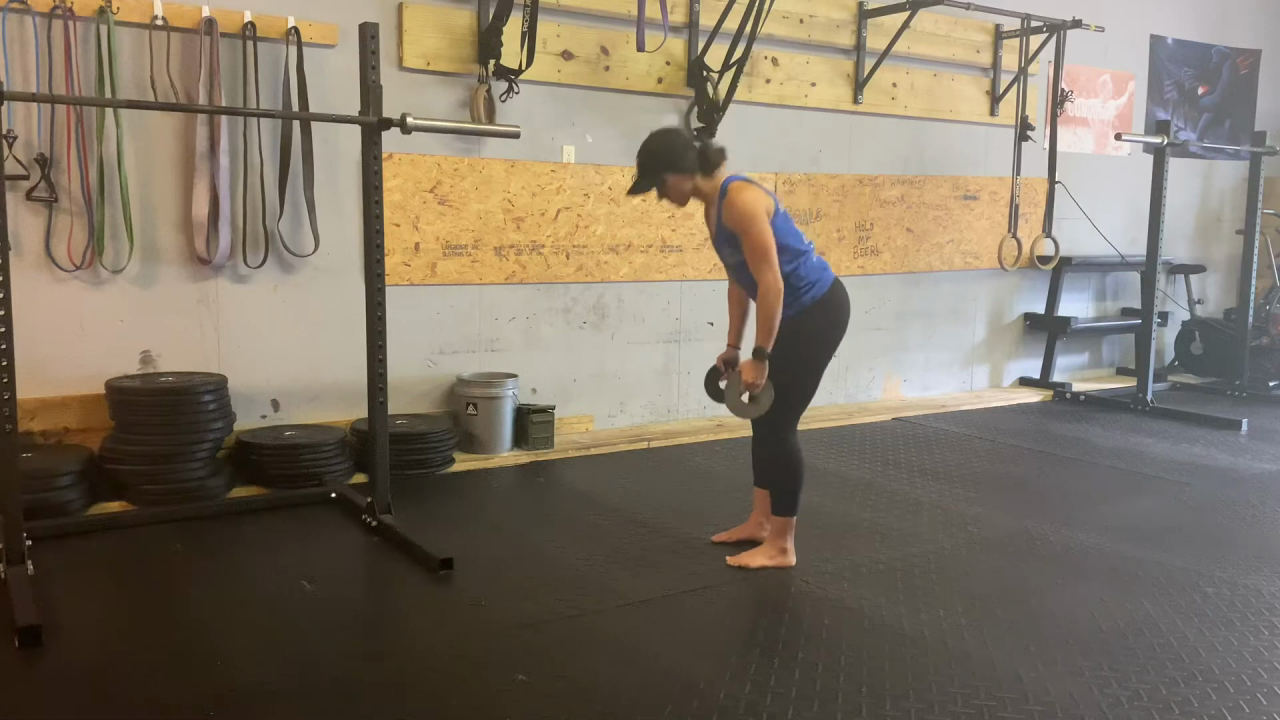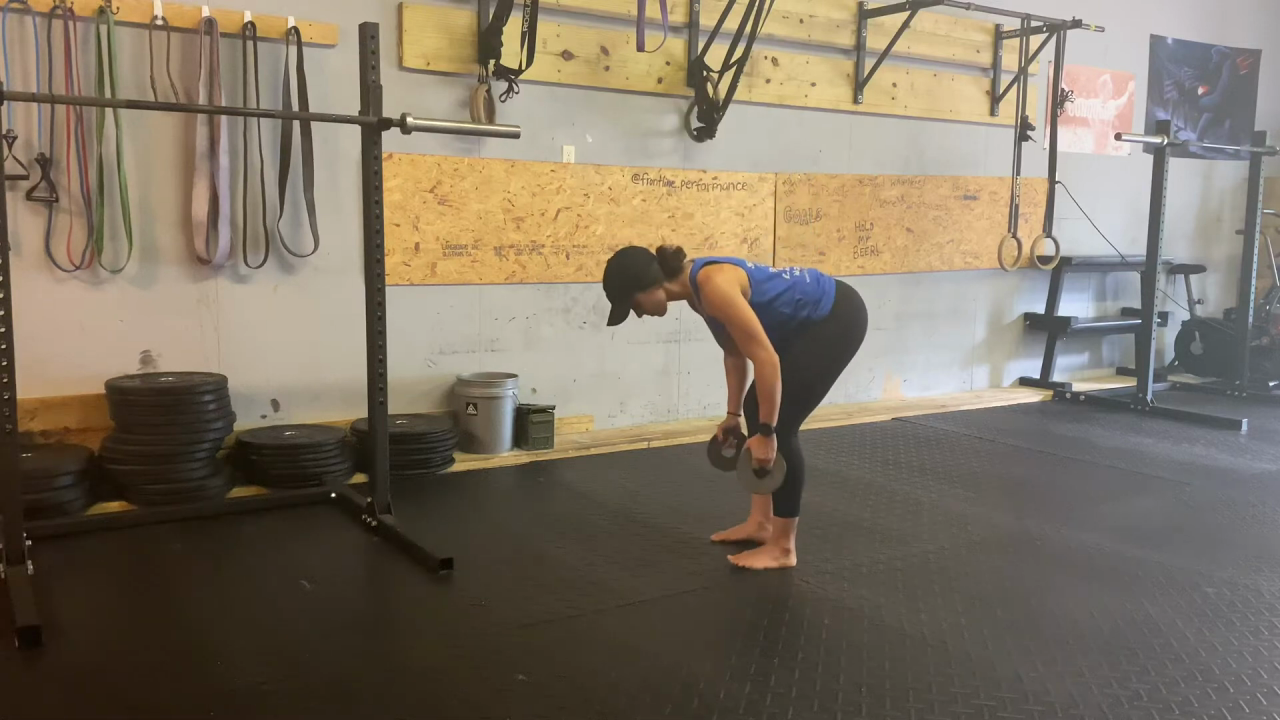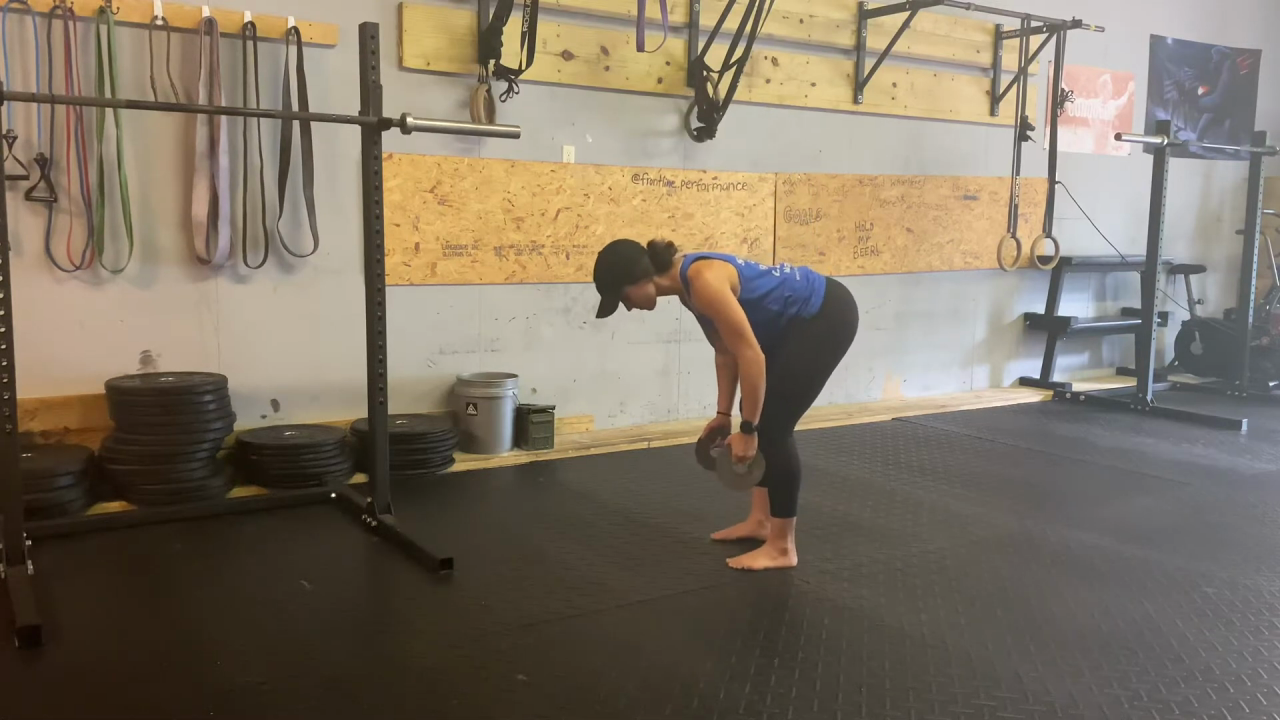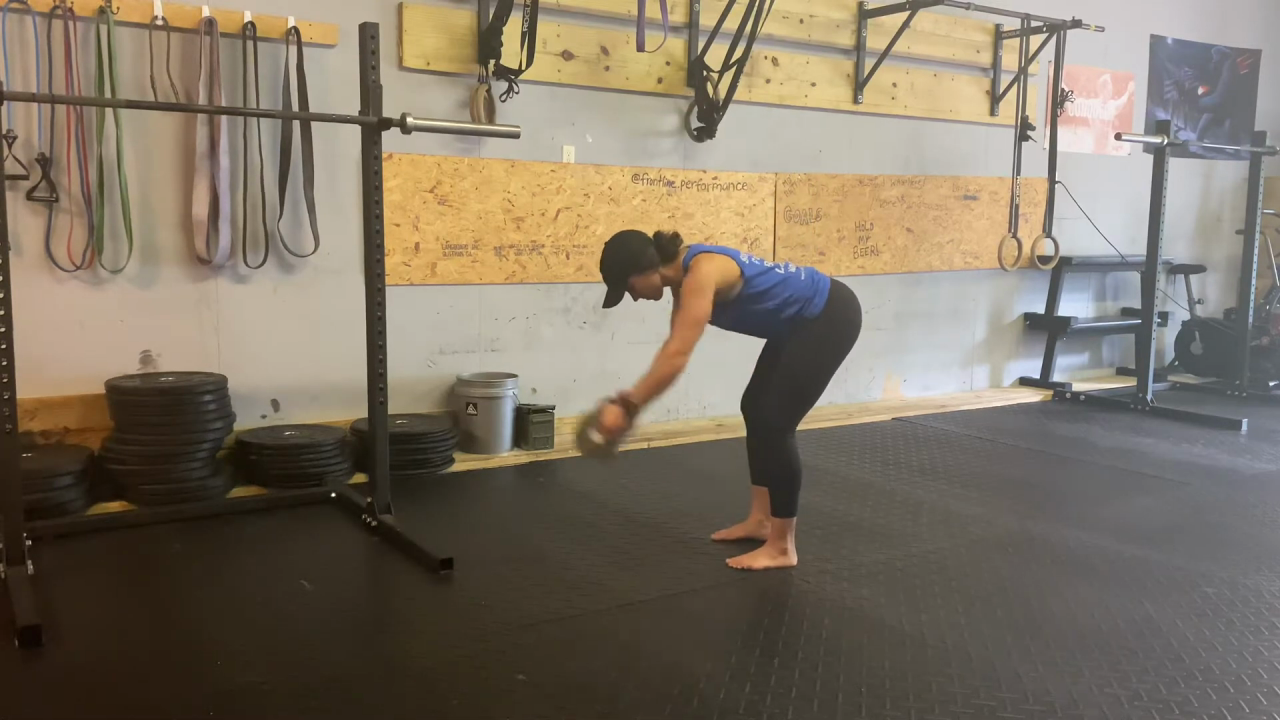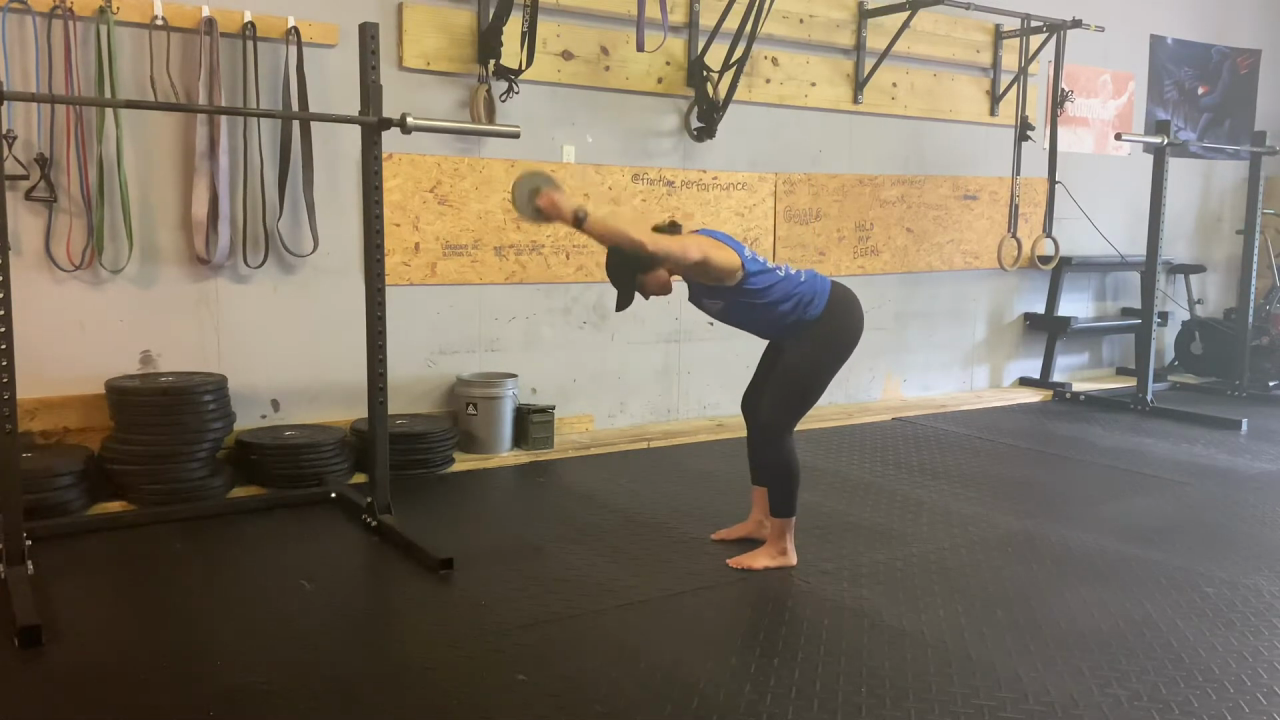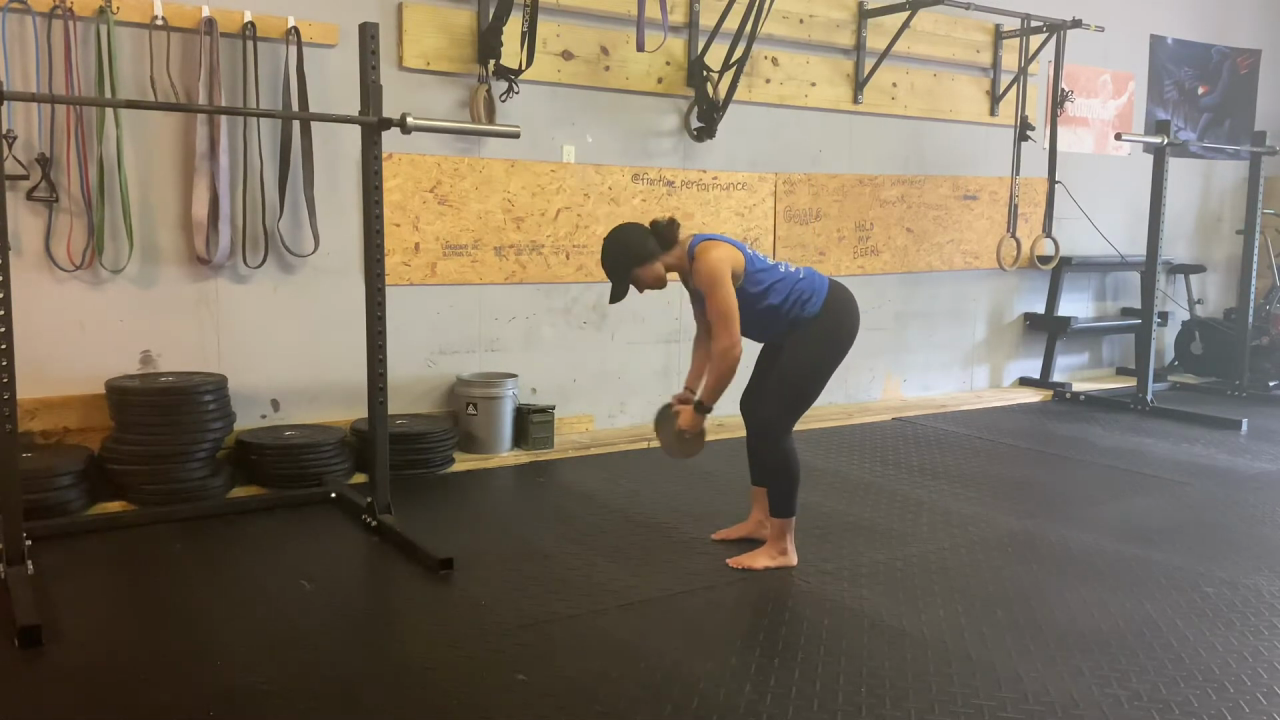
dt=0.7s
person 1, frame 1
left shoulder: (740, 200)
right shoulder: (713, 205)
left elbow: (771, 284)
right elbow: (739, 281)
left wrist: (760, 357)
right wrist: (732, 346)
left hip: (818, 309)
right hip: (794, 313)
left knee: (778, 422)
right knee: (765, 417)
left ankle: (781, 545)
right ankle: (760, 522)
person 1, frame 2
left shoulder: (713, 286)
right shoulder: (695, 285)
left elbow: (766, 359)
right elbow: (735, 351)
left wrist: (767, 433)
right wrist: (733, 413)
left hip: (837, 317)
right hip: (811, 320)
left knee: (780, 424)
right knee: (759, 409)
left ankle: (783, 546)
right ankle: (760, 522)
person 1, frame 3
left shoulder: (703, 282)
right shoulder: (686, 281)
left elbow: (752, 356)
right elbow: (726, 350)
left wrist: (748, 430)
right wrist: (724, 413)
left hip: (827, 316)
right hip: (802, 318)
left knee: (773, 424)
right knee: (758, 416)
left ankle: (782, 547)
right ankle: (760, 520)
person 1, frame 4
left shoulder: (703, 273)
right shoulder: (685, 271)
left elbow: (677, 355)
right elbow: (673, 347)
left wrist: (627, 407)
right wrist: (629, 400)
left hip: (832, 318)
right hip: (803, 321)
left knee: (776, 423)
right knee: (756, 407)
left ankle: (782, 547)
right ankle: (761, 519)
person 1, frame 5
left shoulder: (702, 252)
right shoulder: (688, 252)
left elbow: (645, 243)
right elbow: (633, 245)
left wrist: (574, 215)
right wrist: (574, 215)
left hip: (831, 321)
right hip: (802, 321)
left knee: (773, 424)
right knee: (755, 410)
left ankle: (781, 546)
right ankle: (760, 519)
person 1, frame 6
left shoulder: (708, 261)
right shoulder: (689, 264)
left elbow: (728, 347)
right elbow: (707, 334)
left wrist: (701, 408)
right wrist: (690, 391)
left hip: (827, 318)
right hip: (800, 321)
left knee: (771, 422)
right knee: (755, 410)
left ankle: (782, 547)
right ankle: (760, 520)
